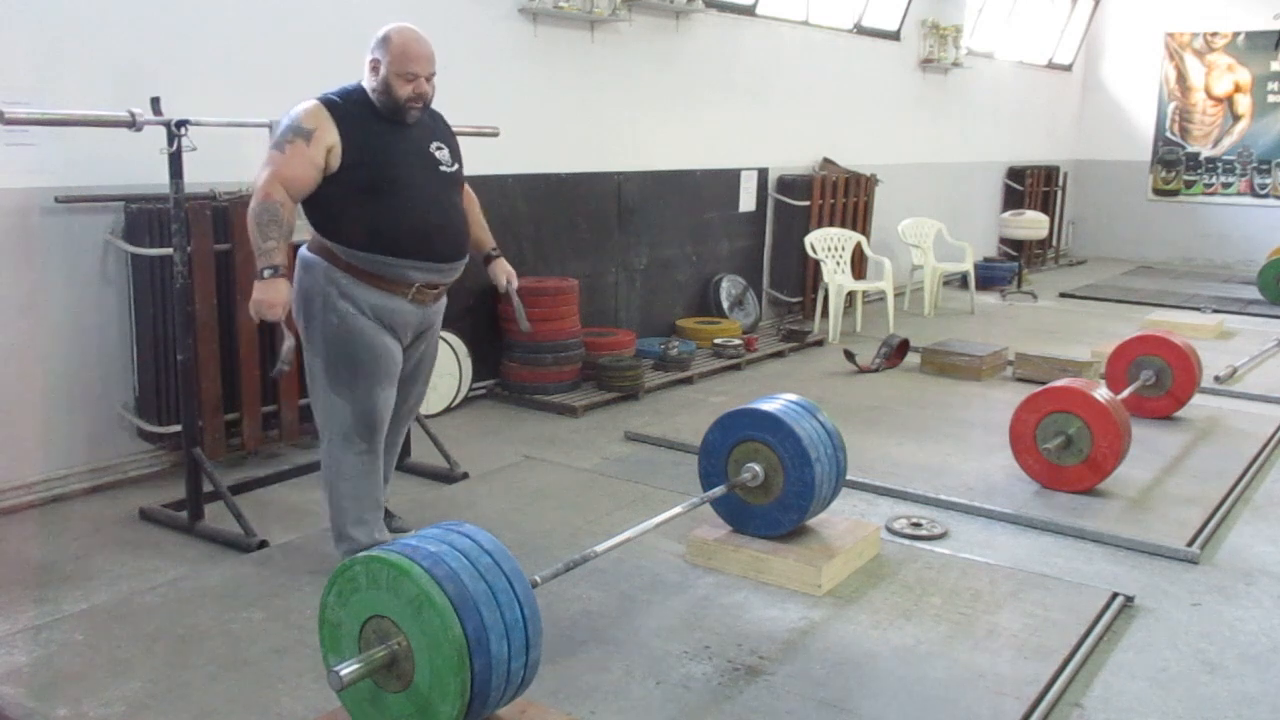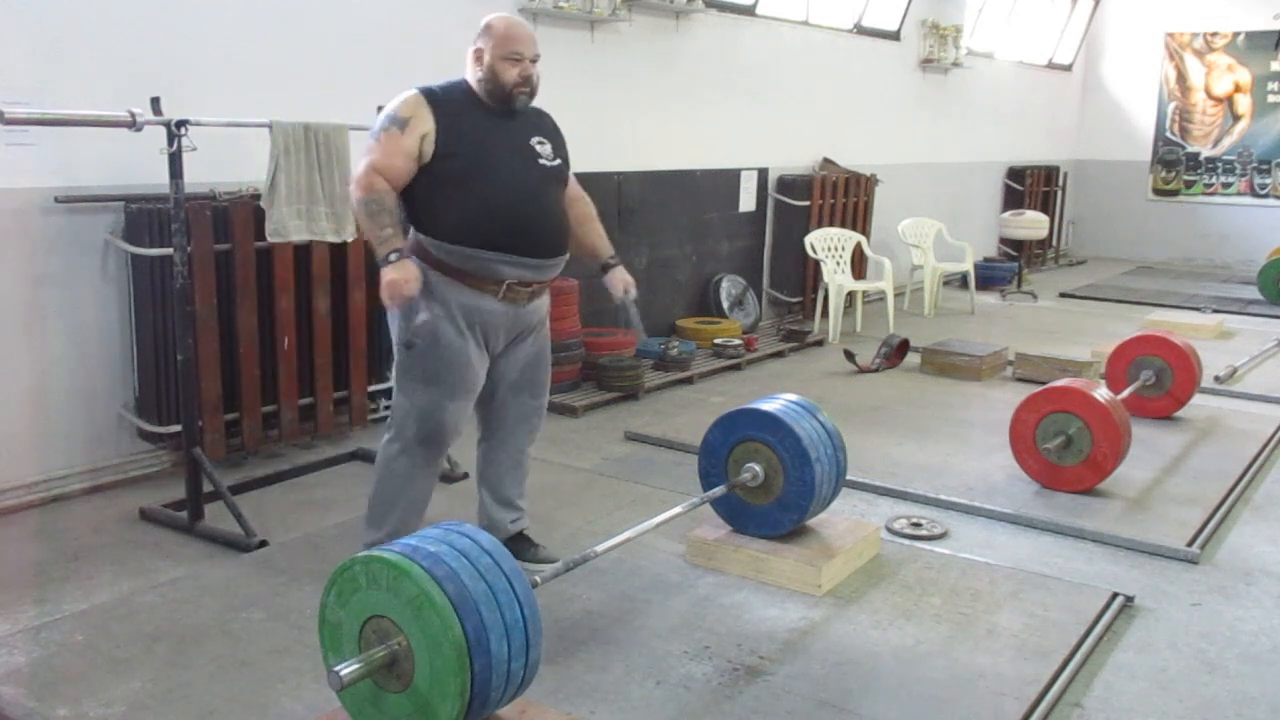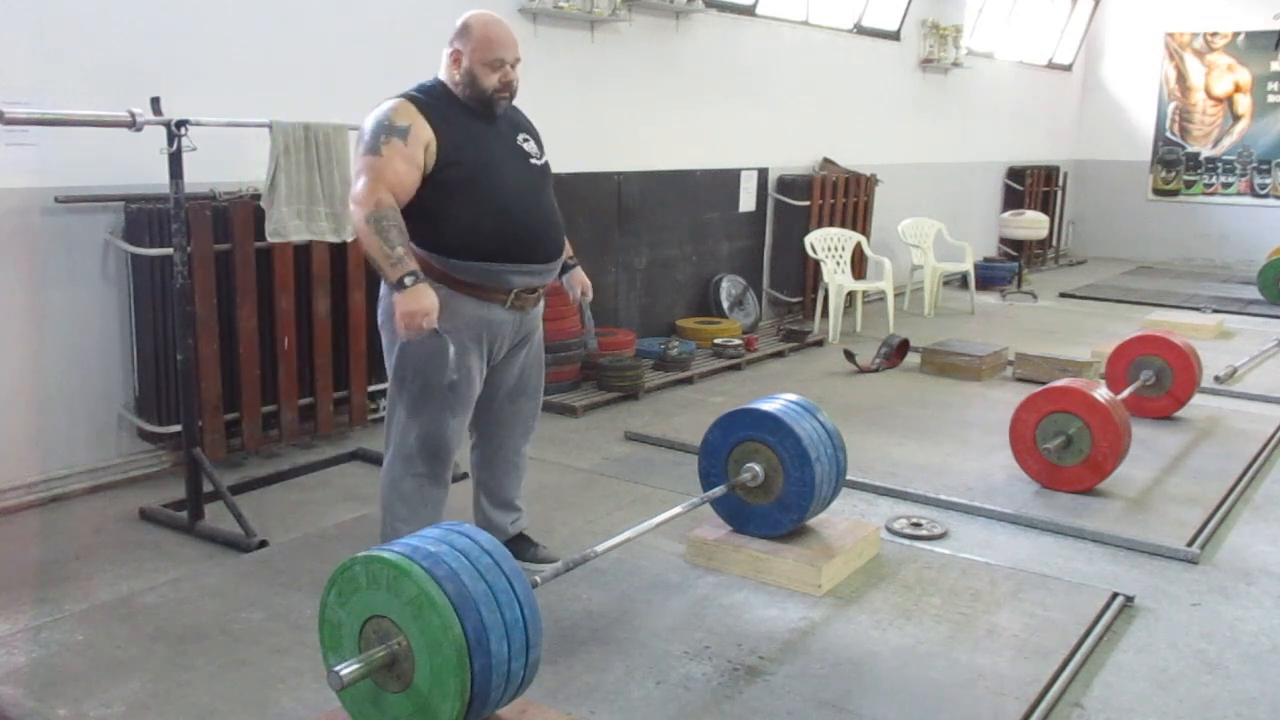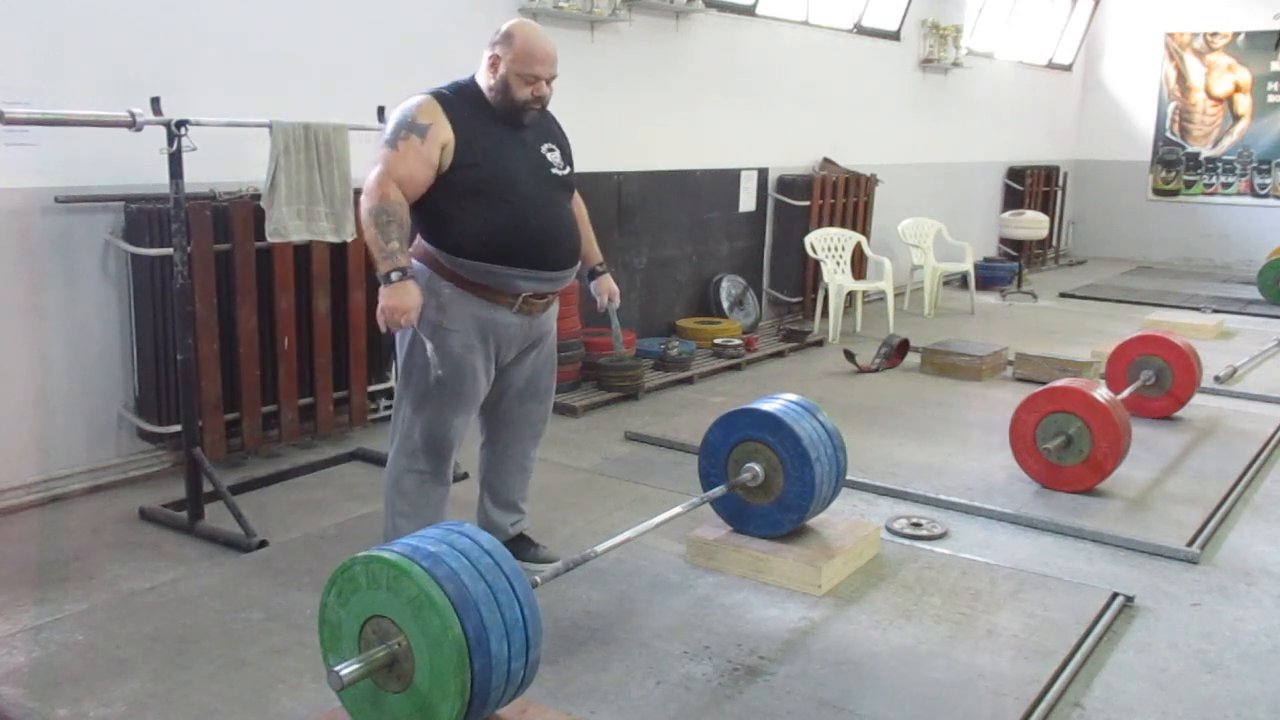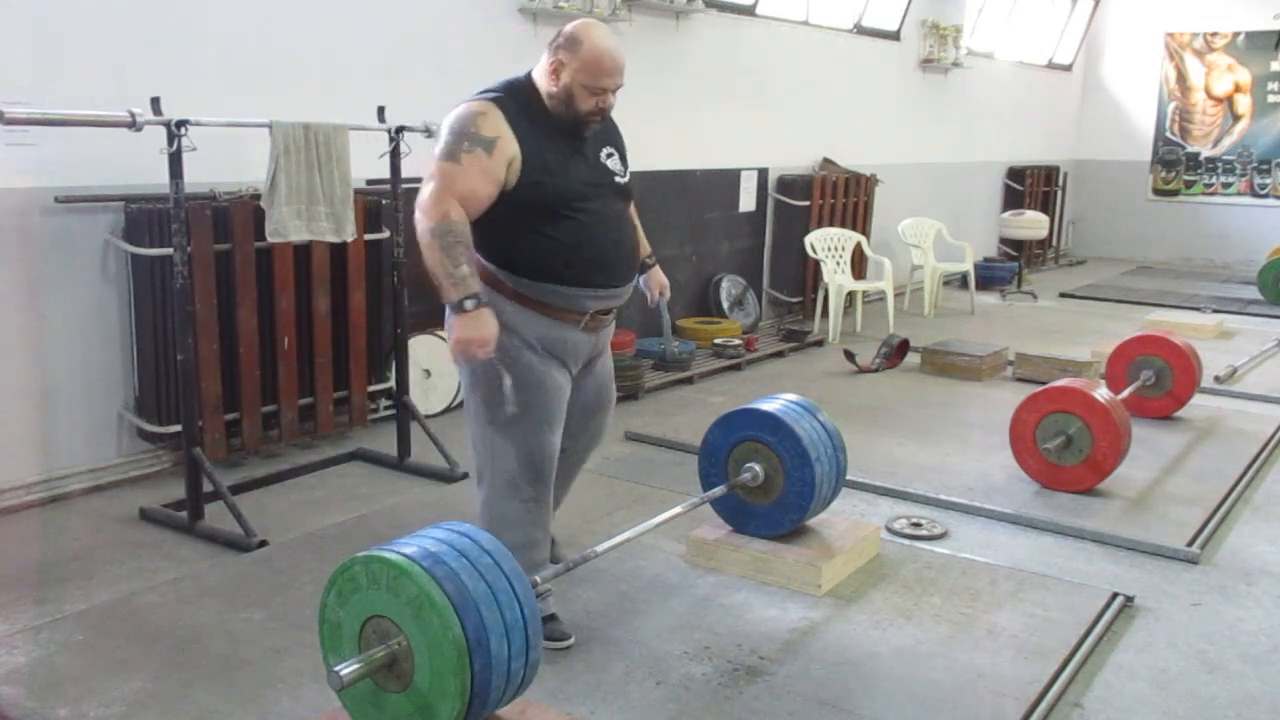
dt=1s
person 1, frame 1
left shoulder: (434, 125)
right shoulder: (323, 121)
left elbow: (460, 198)
right elbow: (272, 195)
left wrist: (491, 255)
right wrist: (273, 272)
left hip: (425, 302)
right hip: (353, 299)
left knee: (393, 417)
right knee: (358, 425)
left ankle: (370, 506)
right ankle: (364, 550)
person 1, frame 2
left shoulder: (542, 127)
right shoulder: (424, 112)
left elbow: (571, 202)
right elbow: (370, 182)
left wrist: (609, 263)
right wrist: (394, 257)
left hip: (526, 306)
right hip: (447, 300)
left knee: (515, 426)
right knee: (424, 429)
left ankle: (504, 530)
right ankle: (385, 549)
person 1, frame 3
left shoulder: (514, 120)
right shoulder: (408, 119)
right elbow: (372, 202)
left wrist: (567, 262)
right wrist: (408, 283)
left hip: (521, 310)
right hip: (447, 308)
left knee: (509, 433)
right knee: (427, 443)
left ankle: (504, 533)
person 1, frame 4
left shoulder: (546, 127)
right shoulder: (434, 117)
left elbow: (568, 203)
right elbow: (384, 193)
left wrist: (595, 268)
right wrist: (396, 276)
left hip: (535, 313)
right hip: (457, 308)
left knee: (518, 433)
right knee: (429, 441)
left ankle: (503, 532)
person 1, frame 5
left shoulder: (599, 124)
right shoulder: (488, 124)
right elbow: (439, 211)
left wrist: (644, 261)
right wrist: (468, 306)
left hip: (589, 324)
right hip: (517, 325)
left knee: (582, 434)
right knee: (522, 465)
left ankle: (533, 536)
